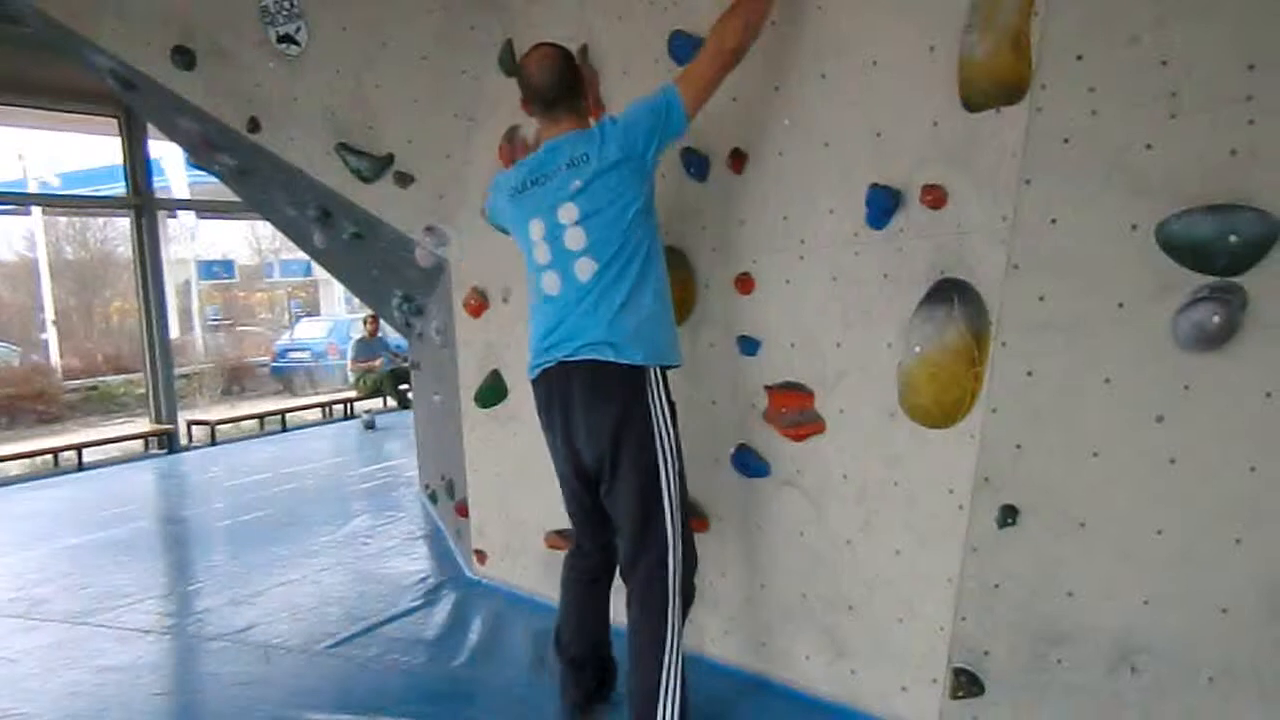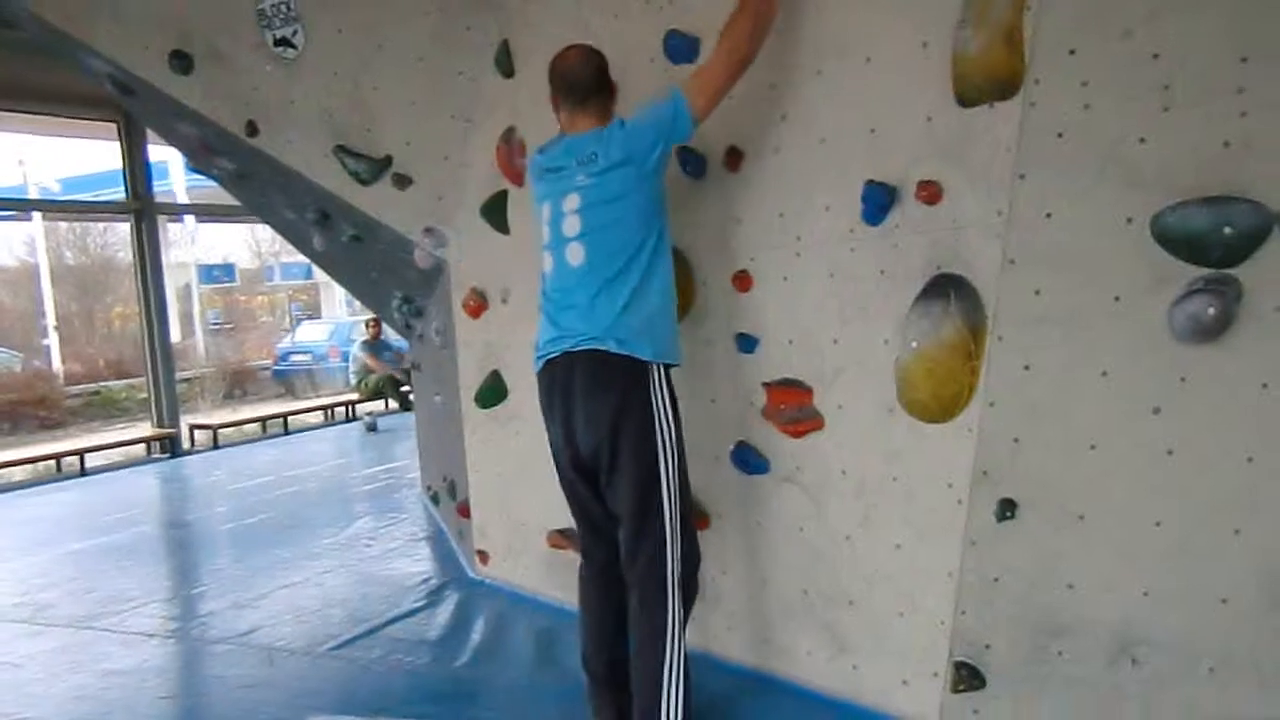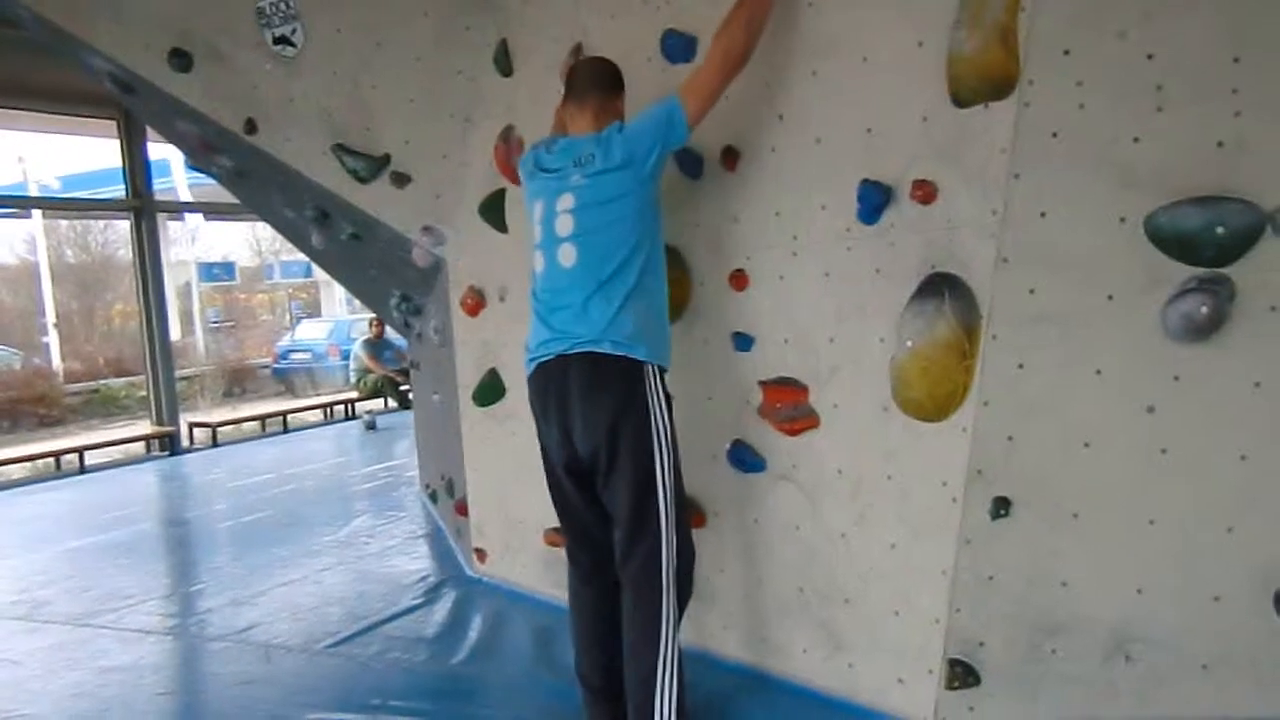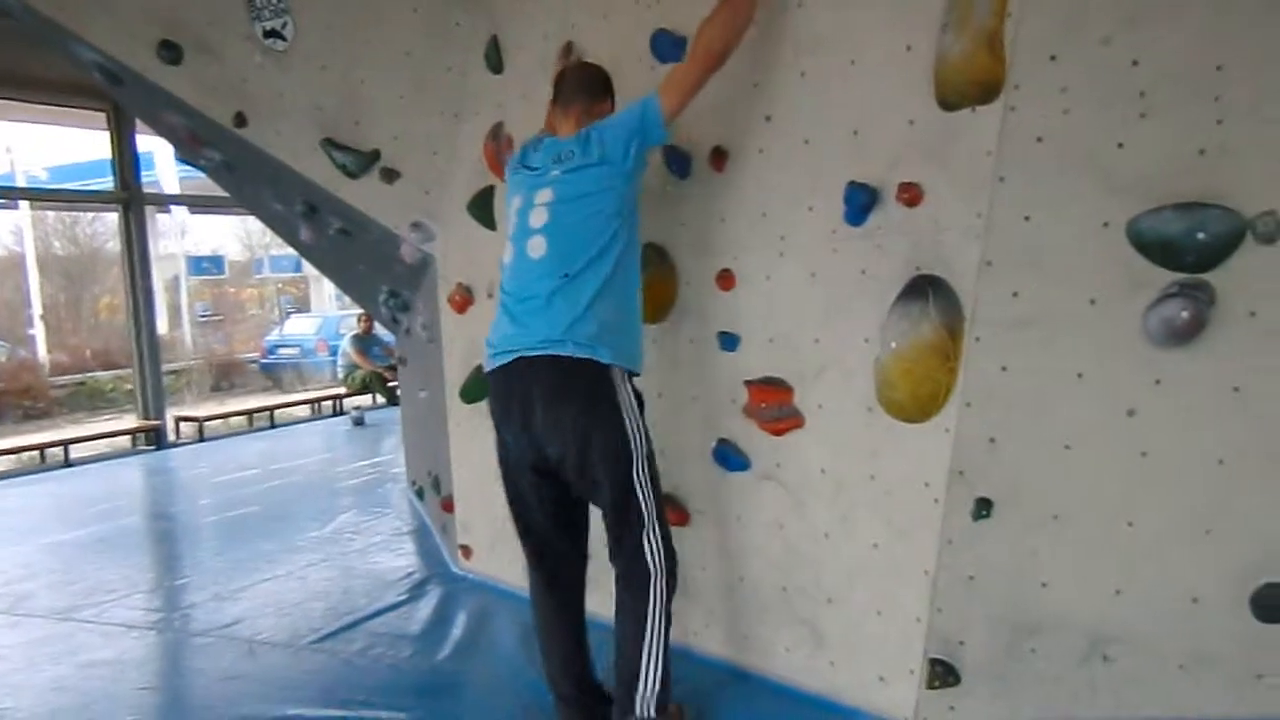
dt=0.3s
person 1, frame 1
left shoulder: (511, 185)
right shoulder: (622, 142)
left hip: (553, 387)
right hip: (622, 379)
left knee: (591, 547)
right knee: (657, 561)
person 1, frame 2
left shoulder: (543, 165)
right shoulder: (633, 142)
left wrist: (568, 94)
left hip: (558, 381)
right hip: (624, 373)
left knee: (602, 548)
right knee: (660, 558)
person 1, frame 3
left shoulder: (537, 165)
right shoulder: (630, 147)
right elbow: (726, 58)
left wrist: (571, 85)
left hip: (549, 382)
right hip: (616, 375)
left knee: (590, 555)
right knee: (654, 561)
person 1, frame 4
left shoulder: (522, 163)
right shoulder: (612, 144)
left wrist: (563, 82)
left hip: (509, 382)
right hip: (583, 377)
left knee: (551, 558)
right knee: (642, 552)
